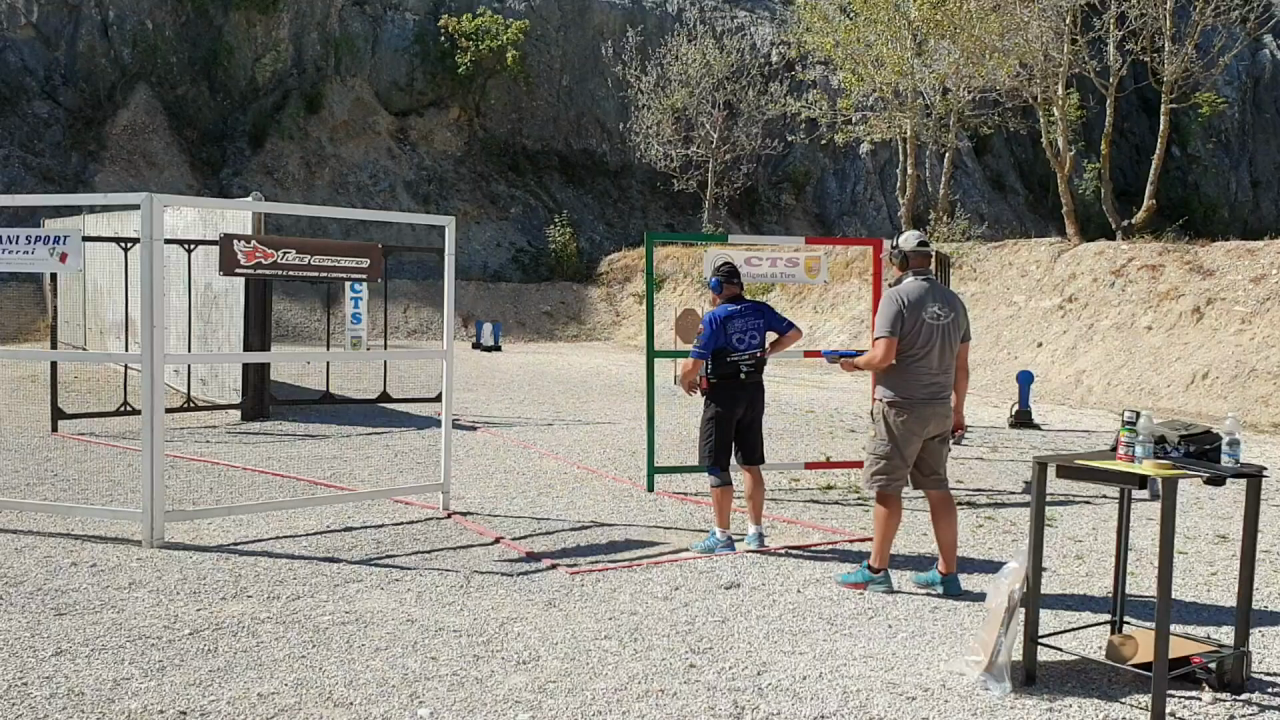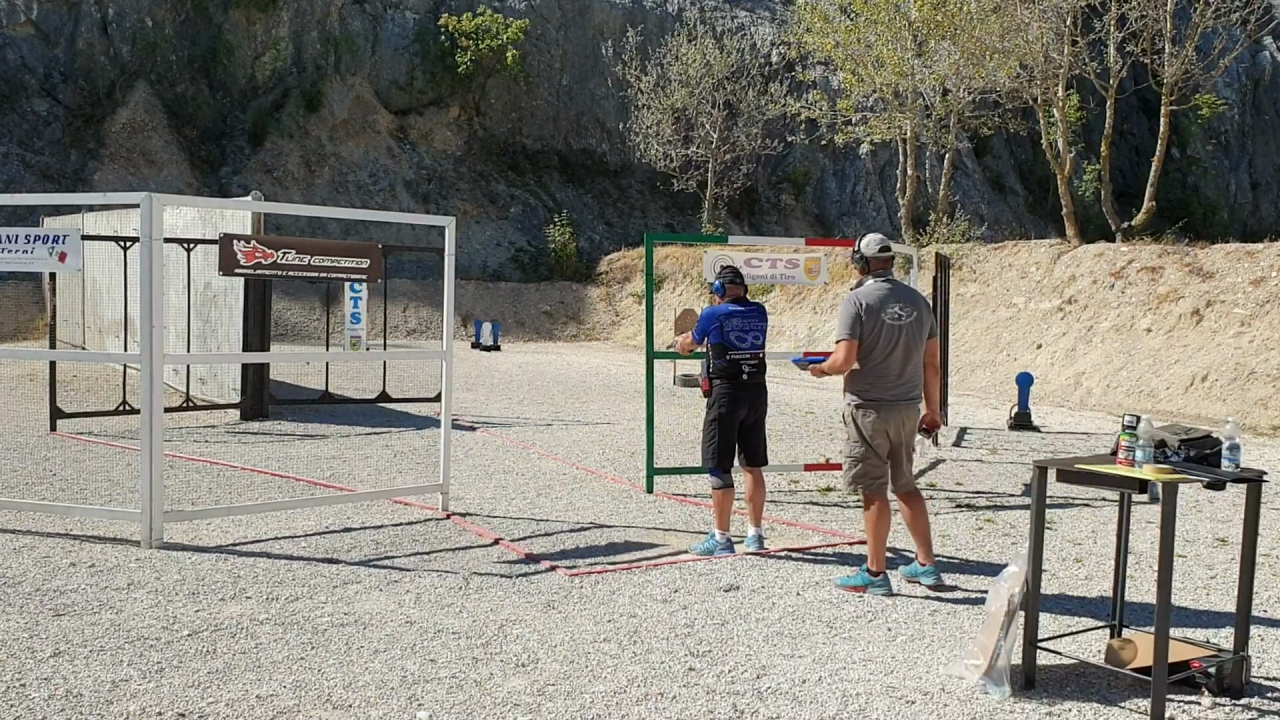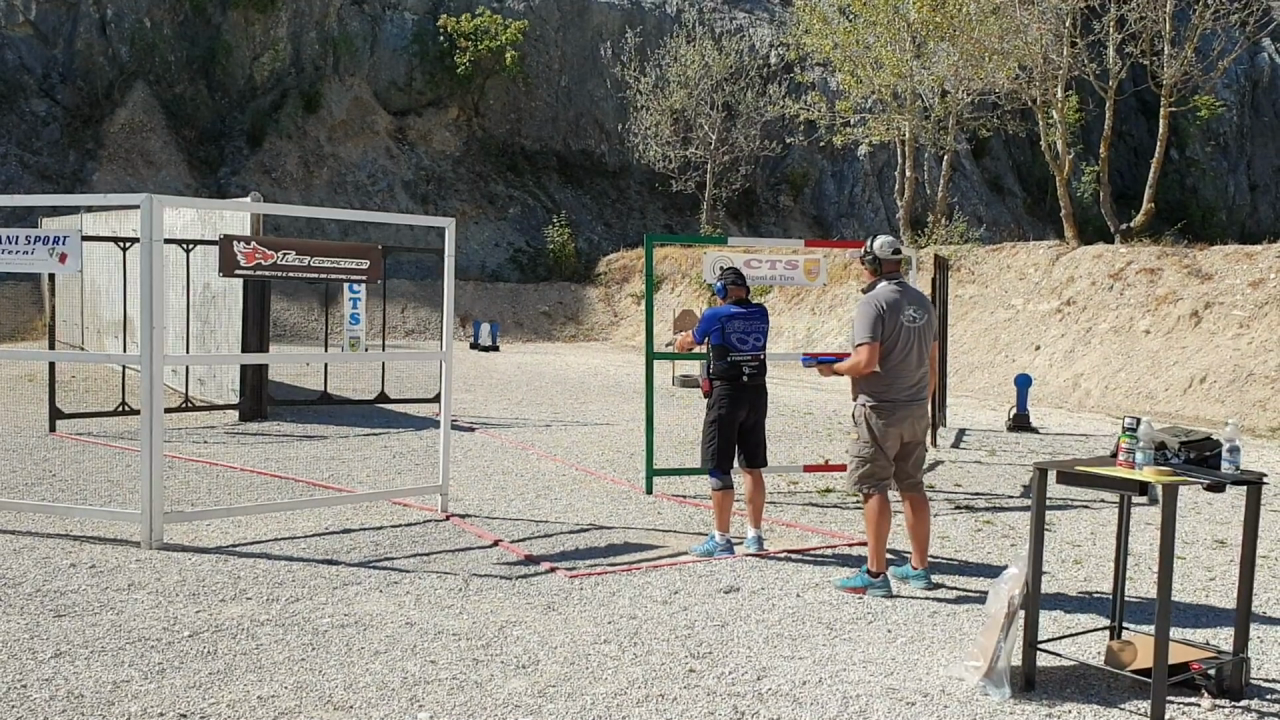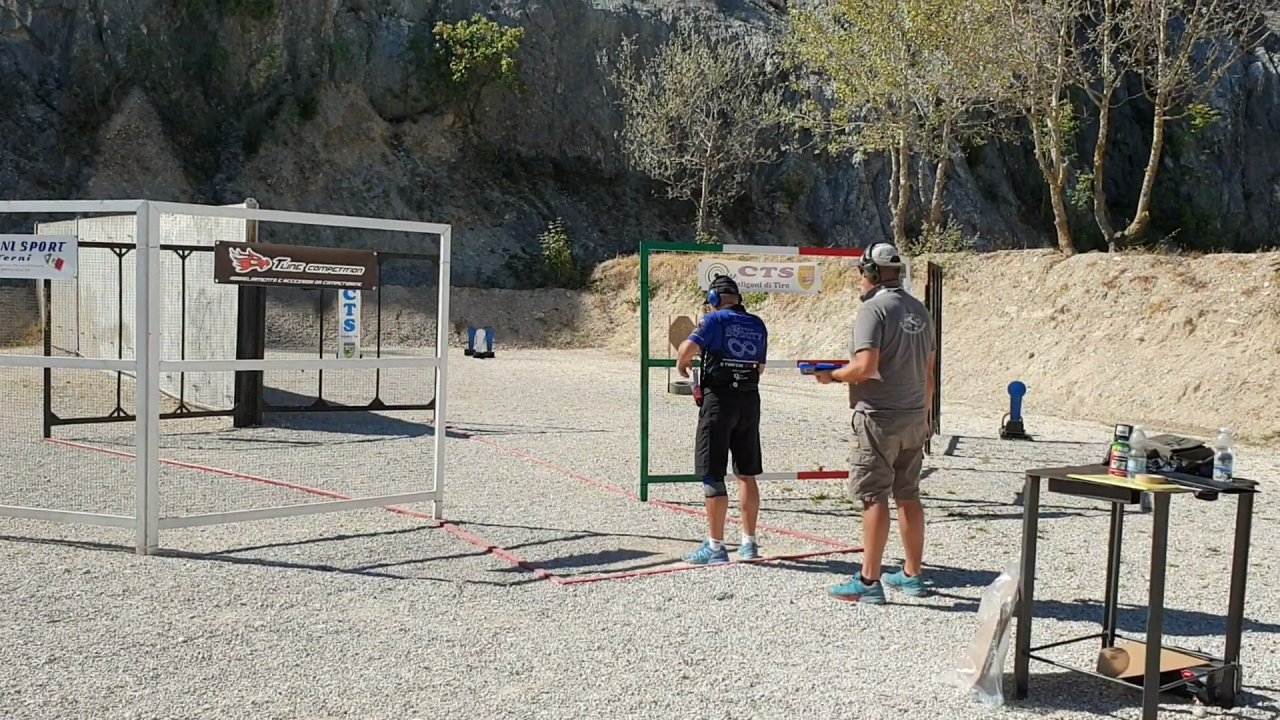
dt=0.7s
person 1, frame 1
left shoulder: (897, 296)
right shoulder: (953, 301)
left elbow: (883, 356)
right elbow: (961, 365)
left wrist: (855, 363)
right wrist: (958, 410)
left hip: (899, 407)
right hip: (938, 410)
left knee: (887, 489)
right knee: (937, 489)
left ankle: (876, 570)
right ankle: (946, 573)
person 1, frame 2
left shoulder: (857, 300)
right shoulder: (917, 299)
left elbow: (844, 360)
right elbow: (931, 362)
left wrist: (821, 368)
right wrist: (932, 408)
left hip: (868, 409)
right hip: (908, 408)
left knee: (873, 491)
right knee: (905, 485)
left ankle: (875, 573)
right ankle: (926, 564)
person 1, frame 3
left shoulder: (873, 302)
right shoulder: (922, 302)
left elbow: (866, 362)
right elbow: (931, 362)
left wrist: (833, 368)
left hip: (880, 410)
right hip: (915, 410)
left knee: (873, 489)
right knee: (913, 487)
left ankle: (875, 574)
right ankle: (919, 568)
person 1, frame 4
left shoulder: (873, 309)
right shoulder: (919, 310)
left elbow: (865, 367)
right elbow: (928, 372)
left wrist: (832, 375)
right wrist: (924, 416)
left hip: (879, 418)
right hip: (913, 418)
left knee: (874, 496)
right knee: (908, 495)
left ankle: (869, 581)
right ankle: (912, 575)
person 2, frame 1
left shoulder: (715, 317)
right shoulder: (760, 310)
left elbow: (692, 365)
right elbow: (794, 333)
left wrist: (686, 381)
left hip: (723, 394)
right hip: (754, 391)
left knee: (717, 467)
right knee: (751, 464)
left ankle: (722, 536)
right ankle: (755, 532)
person 2, frame 2
left shoulder: (713, 314)
right shoulder: (759, 313)
left elbow: (693, 341)
left wrist: (681, 342)
left hip: (726, 393)
right hip: (756, 393)
left knee: (719, 468)
right knee: (753, 466)
left ankle: (721, 538)
right ankle: (755, 534)
person 2, frame 3
left shoulder: (715, 315)
right shoulder: (761, 314)
left elbow: (692, 340)
left wrist: (681, 341)
left hip: (726, 394)
right hip: (756, 394)
left knee: (719, 469)
right knee: (753, 467)
left ankle: (721, 540)
right ankle: (754, 535)
person 2, frame 4
left shoulder: (715, 319)
right shoulder: (757, 324)
left elbow: (691, 346)
left wrist: (681, 363)
left hip: (719, 401)
right hip: (749, 401)
left knee: (713, 476)
right knee: (747, 474)
left ankle: (715, 547)
right ankle: (749, 543)
